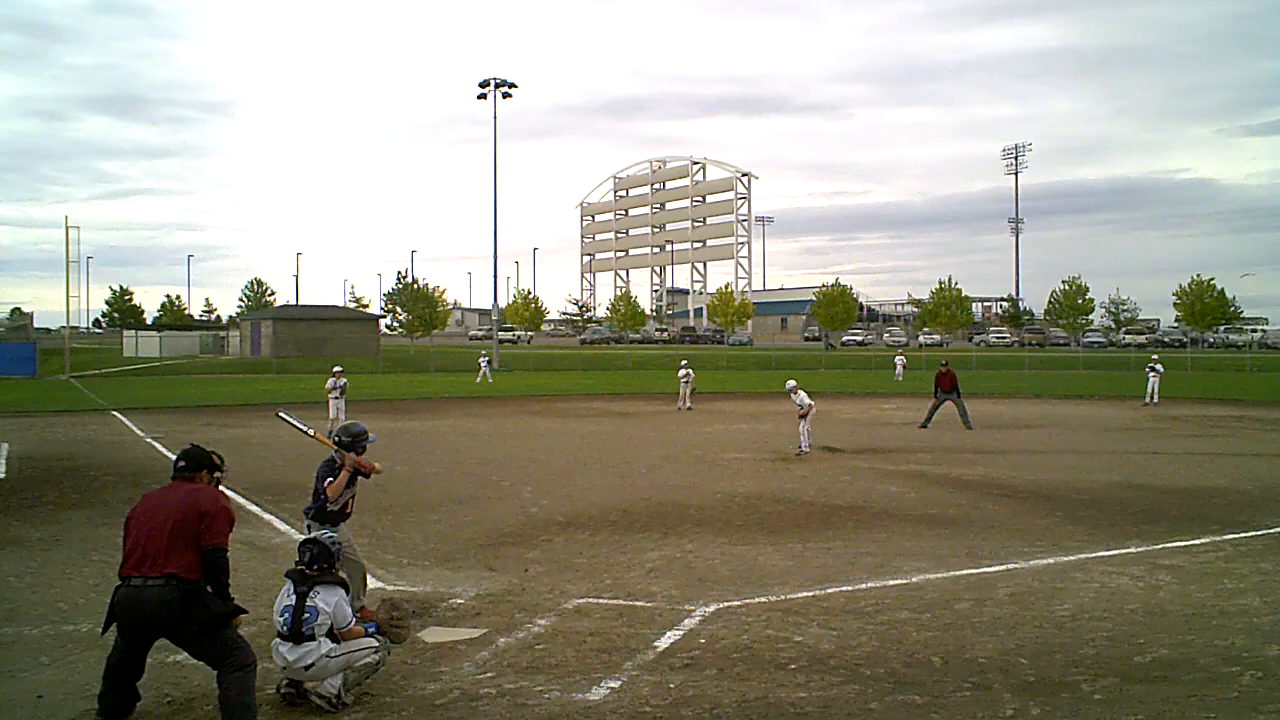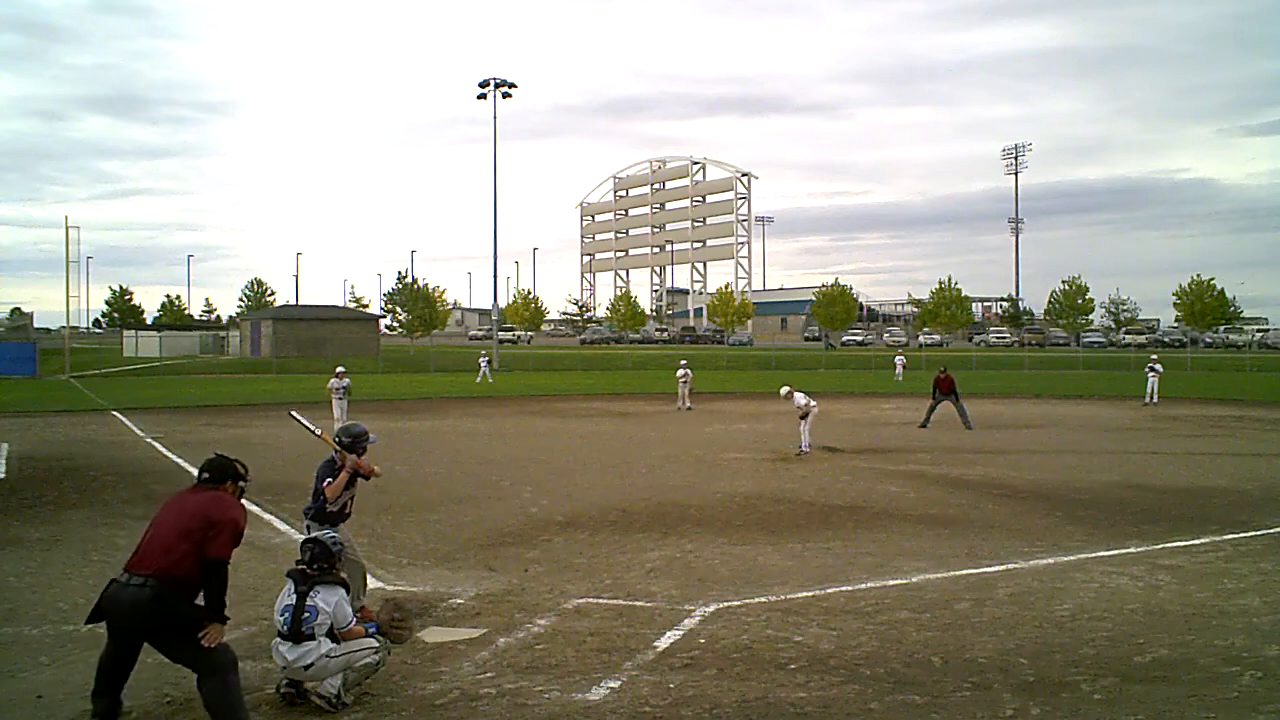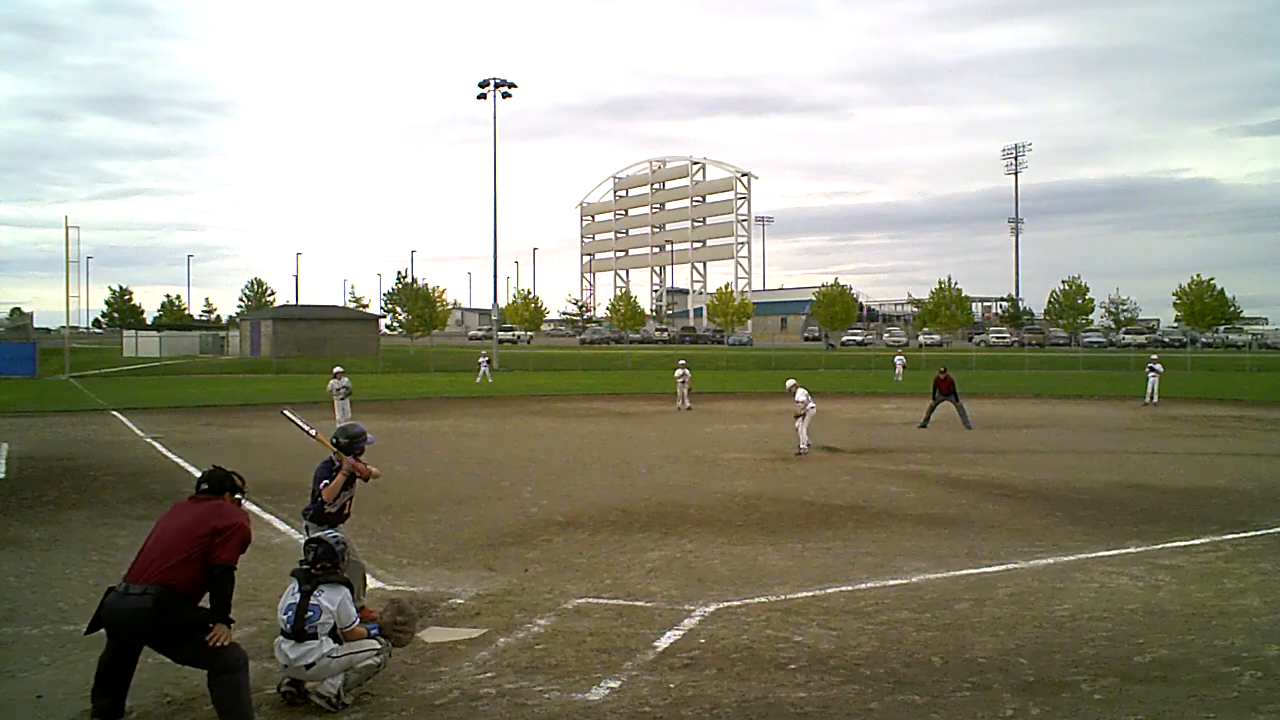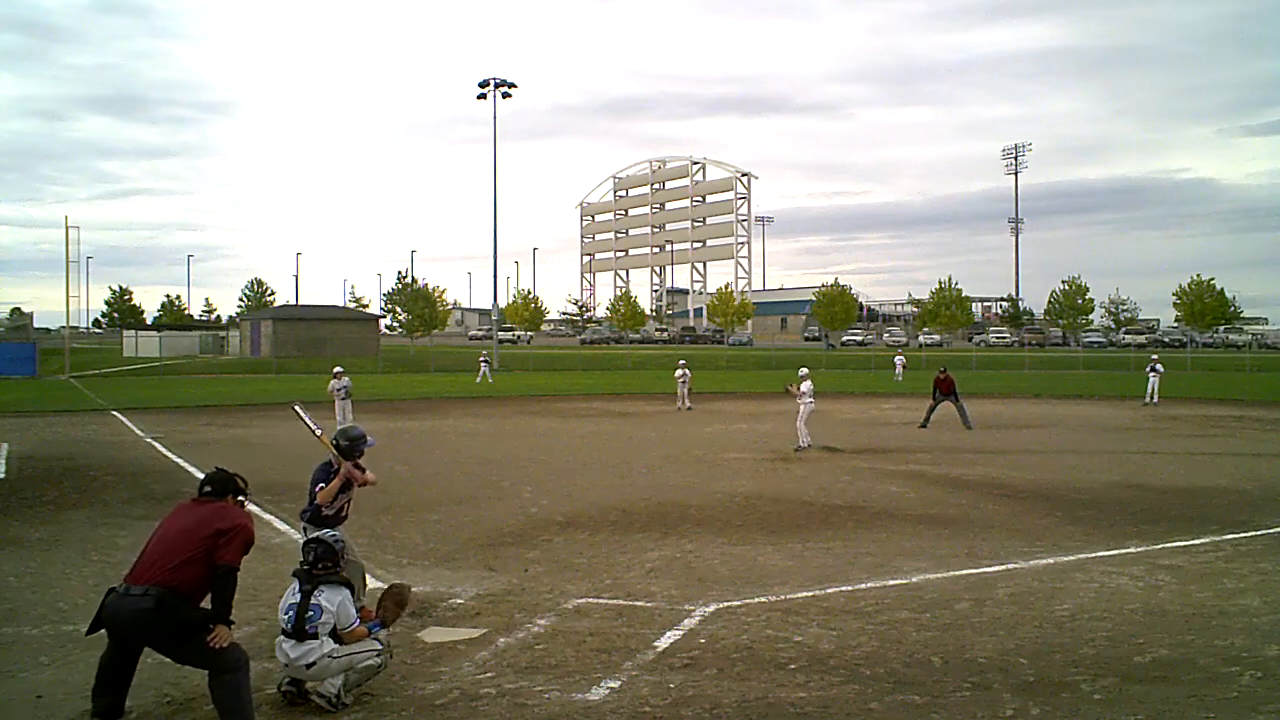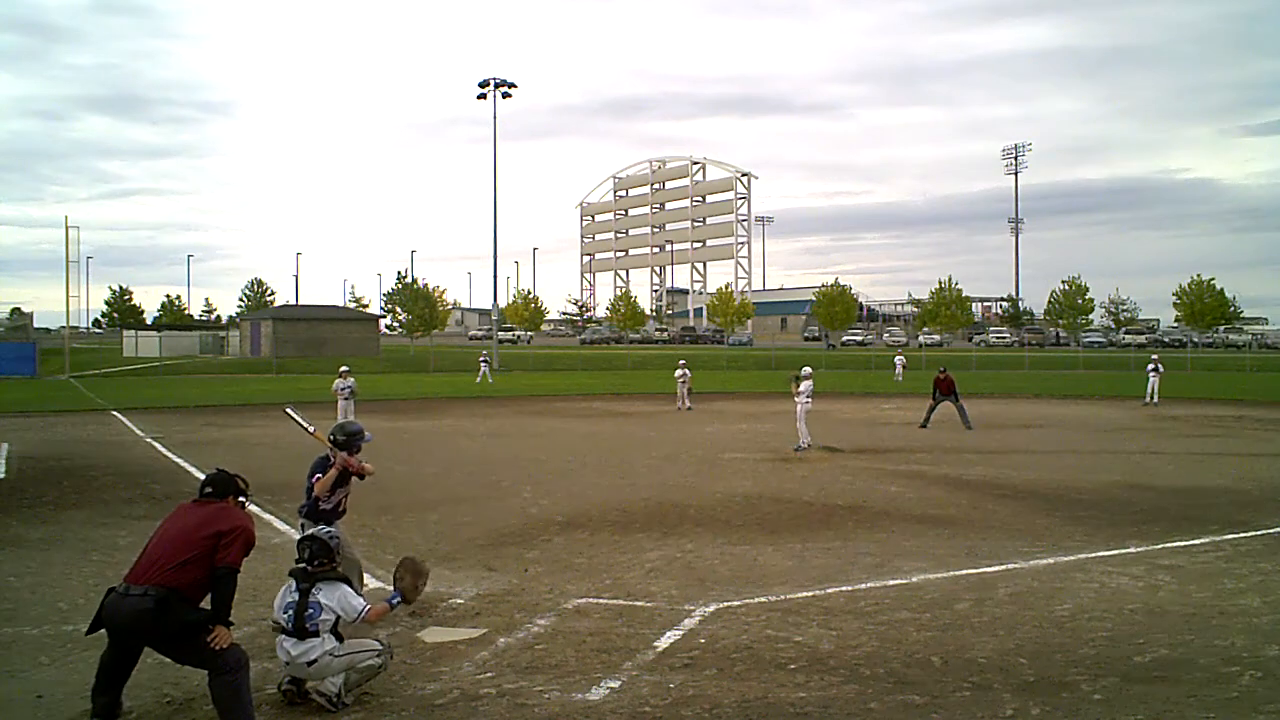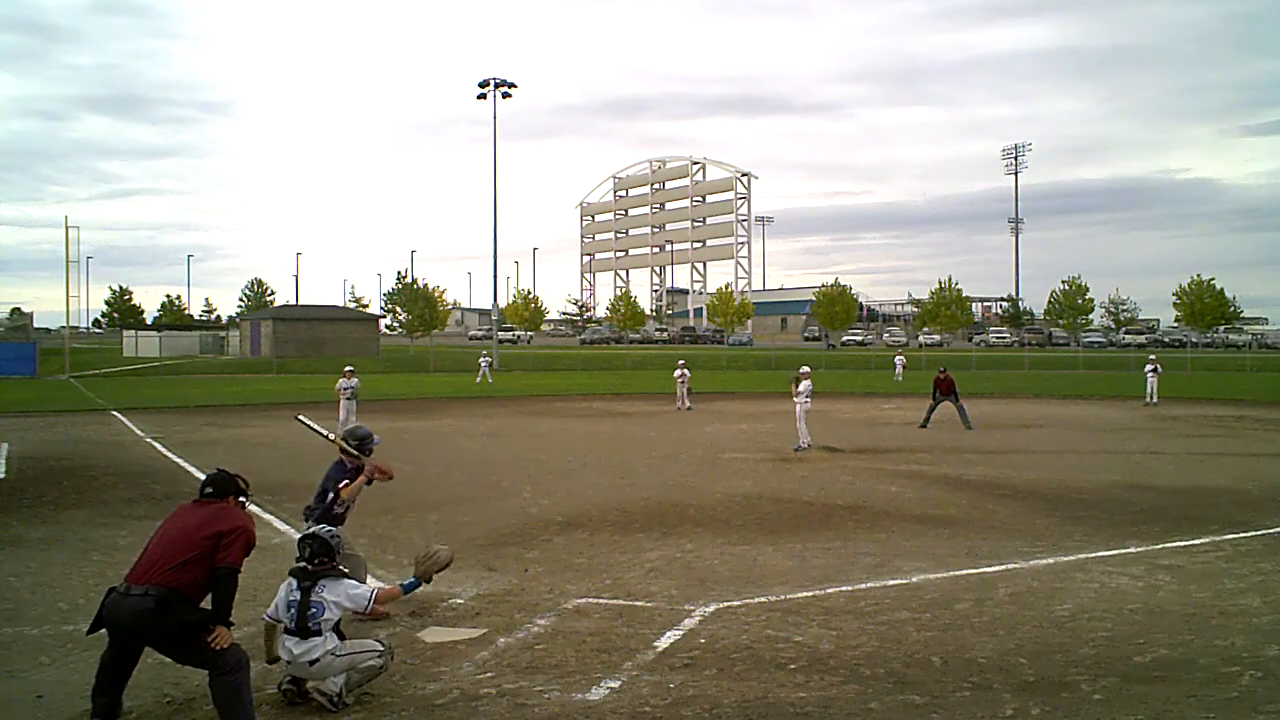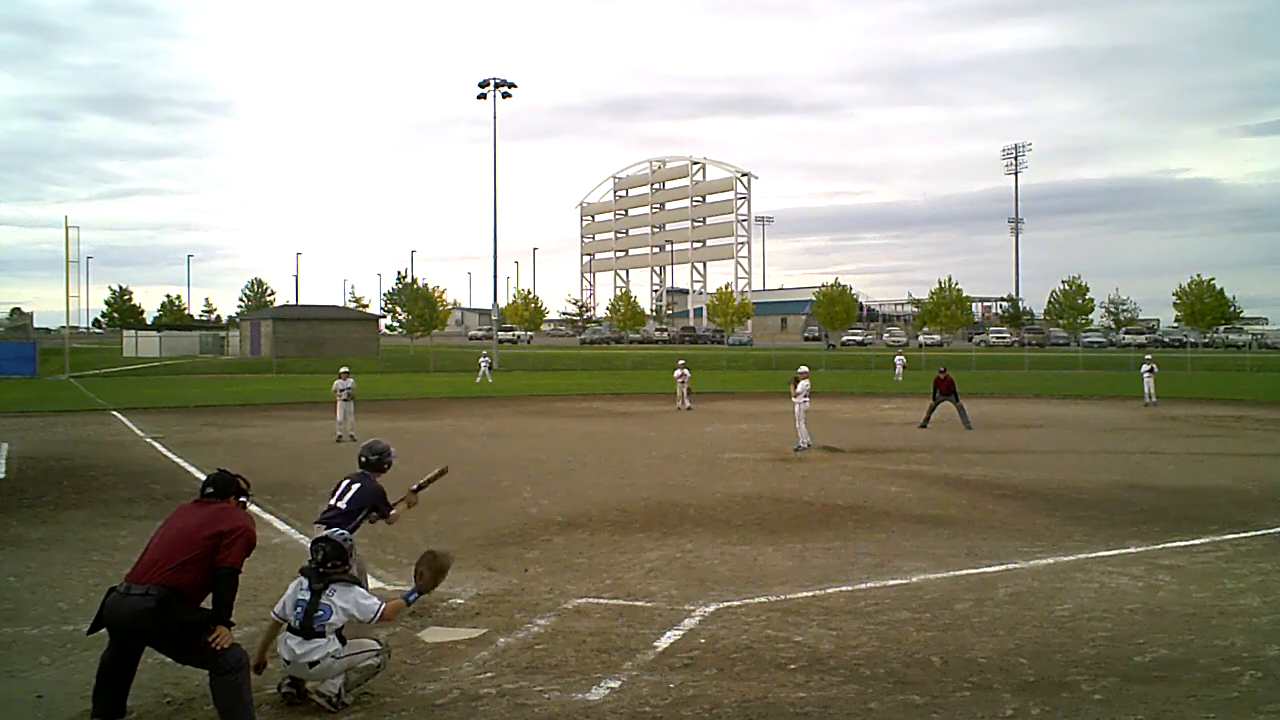
dt=0.4s
person 1, frame 1
left shoulder: (145, 500)
right shoulder: (212, 499)
left elbow: (130, 550)
right elbow: (215, 556)
right wrist: (225, 603)
left hip: (129, 599)
right hip: (175, 600)
left knee: (126, 653)
right knee: (239, 660)
person 1, frame 2
left shoulder: (178, 500)
right shoulder: (230, 508)
right elbow: (216, 566)
right wrist: (216, 618)
left hip: (118, 596)
right hip: (155, 604)
left knee: (119, 653)
right knee: (219, 663)
person 1, frame 3
left shoulder: (178, 509)
right shoulder: (234, 517)
right elbow: (222, 572)
right wrist: (221, 621)
left hip: (116, 605)
right hip: (155, 610)
left knee: (120, 649)
right knee: (230, 661)
person 1, frame 4
left shoulder: (180, 510)
right shoulder: (237, 519)
right elbow: (225, 573)
right wrist: (222, 621)
left hip: (117, 605)
right hip: (157, 610)
left knee: (121, 649)
right knee: (231, 662)
person 1, frame 5
left shoulder: (182, 511)
right shoulder: (238, 521)
right elbow: (225, 574)
right wrist: (221, 622)
left hip: (116, 605)
right hip: (155, 610)
left knee: (120, 651)
right knee: (230, 662)
person 1, frame 6
left shoulder: (182, 512)
right shoulder: (238, 521)
right elbow: (226, 575)
right wrist: (222, 622)
left hip: (117, 604)
right hip: (156, 610)
left knee: (121, 650)
right knee: (231, 662)
person 1, frame 7
left shoulder: (183, 512)
right shoulder: (239, 521)
right elbow: (226, 575)
right wrist: (222, 622)
left hip: (117, 604)
right hip: (156, 609)
left knee: (120, 653)
right knee: (231, 661)
person 2, frame 1
left shoulder: (355, 462)
right shoulder: (327, 467)
left elbow: (379, 470)
right elbow: (332, 494)
left wrist: (369, 466)
right wrist: (347, 468)
left hip: (337, 525)
right hip: (318, 526)
left knee: (357, 566)
left ankle: (358, 605)
person 2, frame 2
left shoulder: (354, 462)
right shoulder: (327, 468)
left elbow: (378, 473)
right elbow: (331, 495)
left wrist: (369, 469)
right wrist: (348, 469)
left hip: (337, 526)
right hip: (318, 527)
left knee: (356, 566)
left ankle: (358, 606)
person 2, frame 3
left shoulder: (353, 463)
right shoulder: (325, 469)
left elbow: (376, 474)
right elbow: (327, 496)
left wrist: (366, 471)
right wrist: (344, 471)
left hip: (337, 526)
right hip: (317, 527)
left knee: (356, 566)
left ankle: (358, 605)
person 2, frame 4
left shoulder: (352, 466)
right shoulder: (323, 471)
left elbow: (373, 479)
right elbow: (321, 500)
left wrist: (363, 479)
right wrist: (341, 476)
left hip: (335, 527)
right hip: (315, 528)
left knee: (355, 566)
left ankle: (358, 607)
person 2, frame 5
left shoulder: (348, 461)
right shoulder: (320, 465)
left elbow: (370, 471)
right elbow: (319, 491)
left wrist: (359, 466)
right wrist: (337, 467)
left hip: (332, 525)
right hip: (313, 526)
left knee: (352, 563)
person 2, frame 6
left shoulder: (357, 467)
right shoulder: (337, 471)
left elbow: (384, 475)
right elbow: (346, 496)
left wrist: (383, 472)
right wrist: (366, 474)
left hip: (333, 528)
right hip: (319, 529)
left knee: (357, 563)
person 2, frame 7
left shoulder: (350, 478)
right shoulder: (375, 489)
right elbow: (391, 519)
right wrist: (409, 503)
left hip: (321, 529)
left knee: (357, 564)
person 3, frame 1
left shoulder: (290, 585)
right shoulder: (334, 592)
right elbow: (348, 634)
right wrist: (372, 628)
left hip: (284, 663)
right hip: (312, 664)
right knee: (379, 647)
left ankle: (293, 682)
right ankle: (331, 689)
person 3, frame 2
left shoulder: (292, 584)
right shoulder: (334, 592)
right elbow: (348, 635)
right wrist: (373, 629)
left hip: (283, 663)
right hip: (312, 664)
right knee: (379, 647)
left ankle: (292, 683)
right ankle: (331, 689)
person 3, frame 3
left shoulder: (295, 584)
right shoulder: (338, 591)
left elbow: (284, 621)
right elbow: (351, 635)
right wrist: (376, 630)
left hip: (286, 662)
right hip: (314, 664)
right knee: (380, 649)
left ankle: (293, 681)
right ankle: (331, 689)
person 3, frame 4
left shoulder: (296, 585)
right shoulder: (339, 592)
left elbow: (285, 621)
right elbow: (350, 637)
right wrist: (377, 625)
left hip: (287, 662)
right hip: (315, 664)
right knee: (381, 649)
left ankle: (293, 681)
right ankle: (332, 689)
person 3, frame 5
left shoulder: (291, 584)
right shoulder: (336, 589)
left elbow: (276, 625)
right elbow: (371, 616)
right wrist: (398, 597)
left hip: (288, 661)
right hip: (317, 663)
right knee: (381, 652)
left ankle: (294, 680)
right ankle: (332, 689)
person 3, frame 6
left shoulder: (291, 583)
right shoulder: (341, 586)
left elbow: (270, 623)
right elbow: (380, 598)
left wrist: (269, 652)
right wrist: (417, 580)
left hip: (291, 661)
right hip: (319, 662)
right knee: (383, 652)
left ankle: (293, 680)
right ankle: (332, 688)
person 3, frame 7
left shoulder: (300, 584)
right shoulder: (350, 592)
left elbow: (275, 621)
right elbow: (386, 613)
left wrist: (260, 657)
right wrist: (417, 591)
left hip: (290, 660)
right hip: (320, 664)
right knee: (379, 652)
left ankle: (293, 681)
right ankle: (332, 690)
